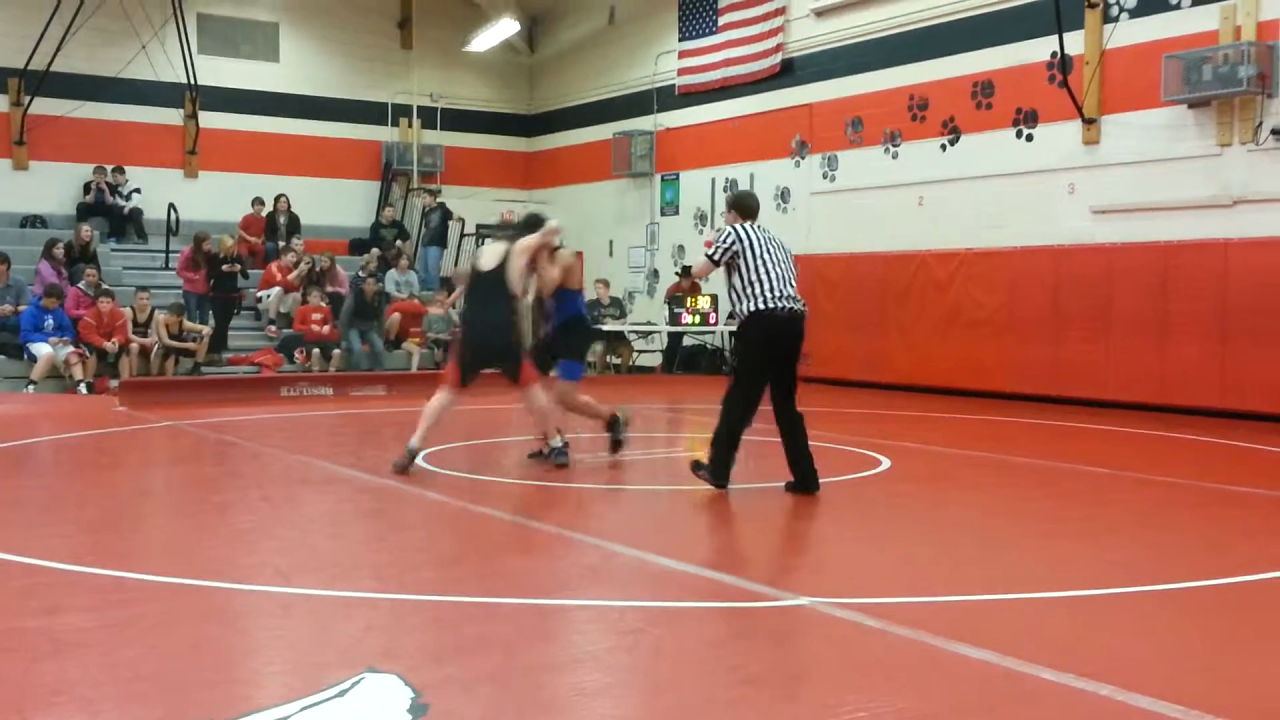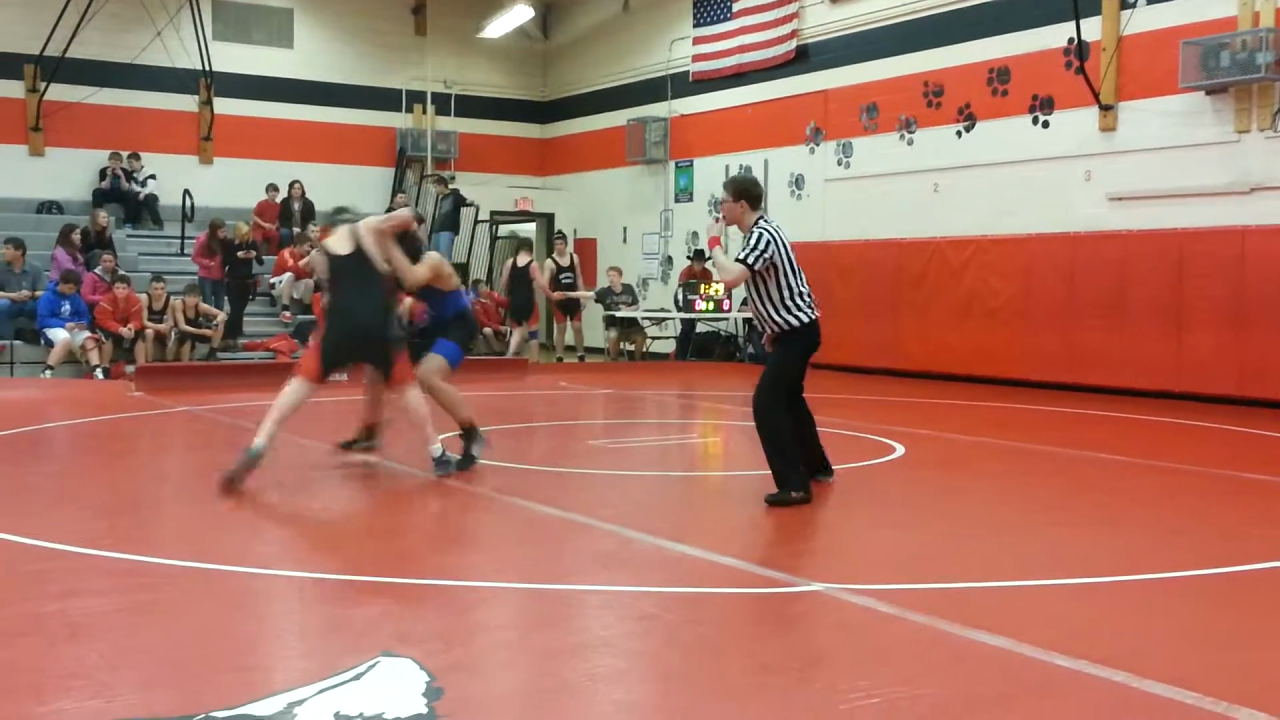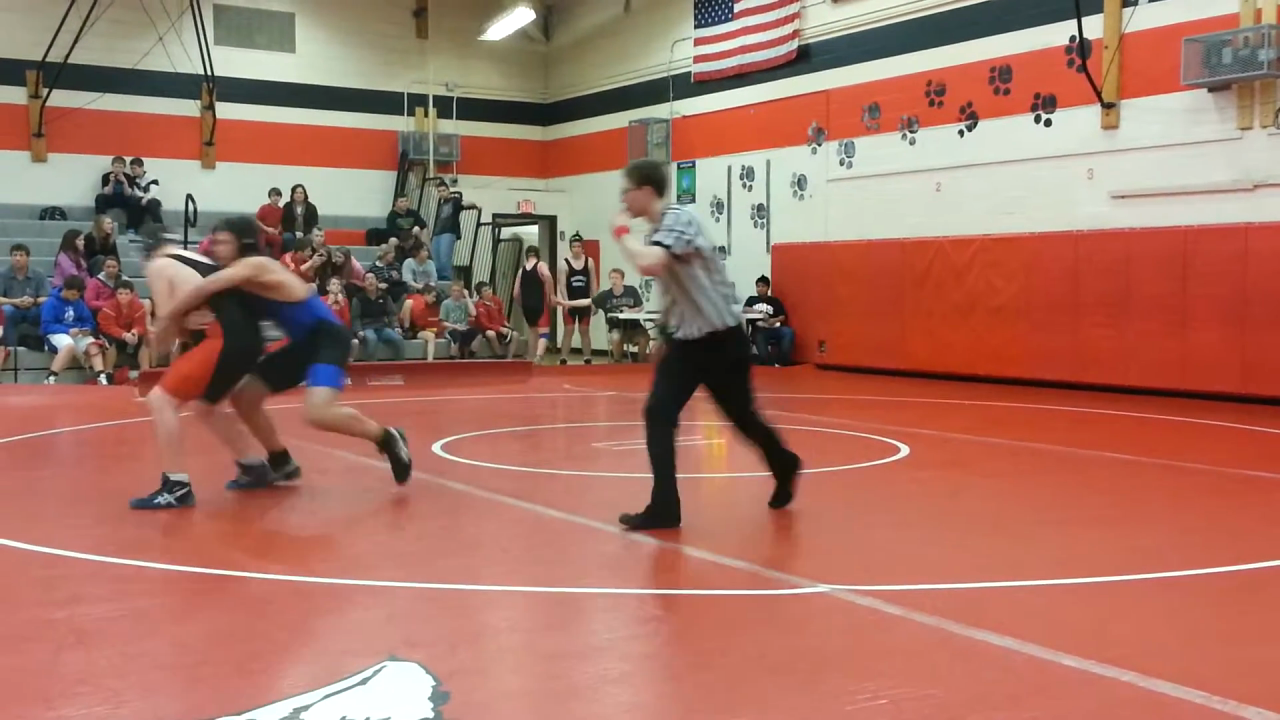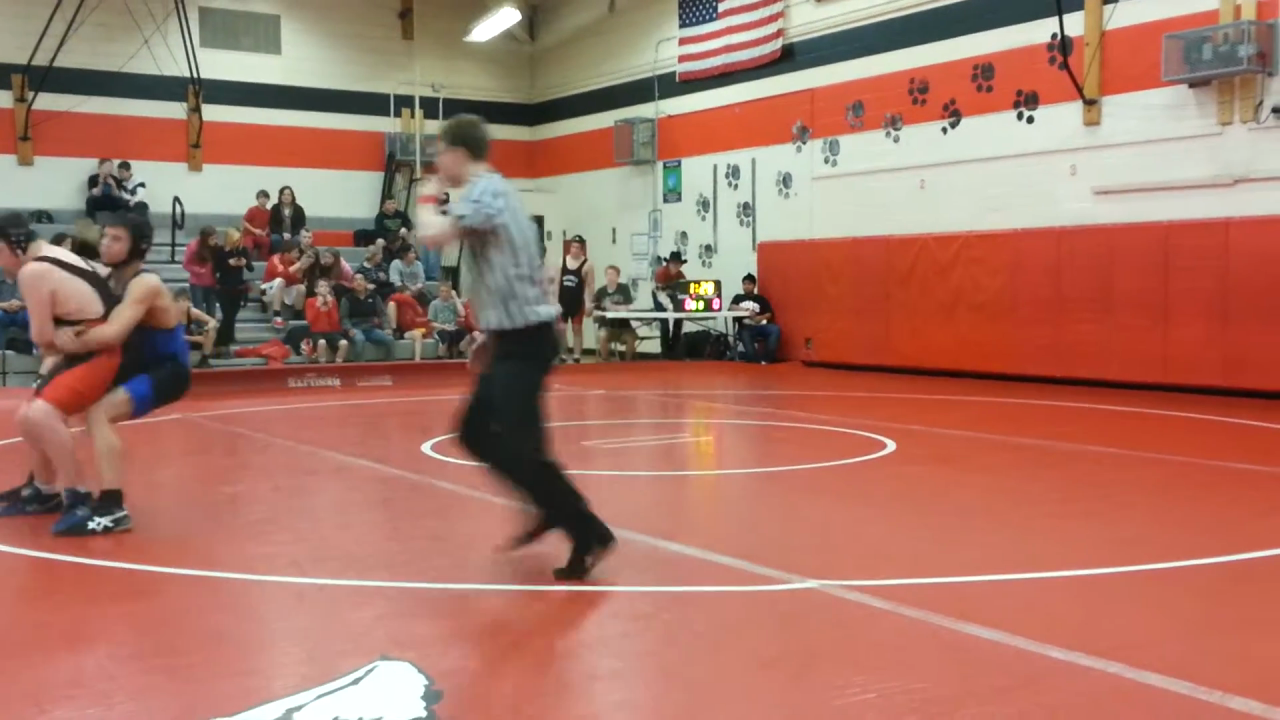
dt=0.5s
person 1, frame 1
left shoulder: (733, 233)
right shoulder: (775, 241)
left elbow: (698, 273)
left wrist: (711, 248)
left hip: (761, 321)
right hip: (792, 320)
left knee: (740, 399)
right knee: (785, 402)
left ankle: (717, 469)
right ankle: (805, 476)
person 1, frame 2
left shoulder: (763, 235)
right shoulder: (756, 233)
left elbow: (730, 278)
left wrist: (714, 242)
left hip: (795, 333)
right hip: (788, 330)
left knee: (766, 405)
right knee: (787, 399)
left ankle: (794, 485)
right ankle: (814, 464)
person 1, frame 3
left shoulder: (680, 220)
right shoulder: (659, 229)
left elbow: (647, 263)
left wrist: (622, 232)
right wrist: (660, 323)
left hip: (723, 337)
right hip: (686, 340)
left knee: (744, 420)
right knee: (658, 416)
left ankle: (786, 469)
right ankle: (663, 509)
person 1, frame 4
left shoulder: (482, 191)
right shoulder: (496, 192)
left elbow: (435, 235)
left wrist: (427, 202)
right wrist: (479, 331)
left hip: (523, 339)
right hip: (509, 337)
left knee: (520, 448)
right knee: (476, 432)
left ankle: (590, 537)
right ankle: (552, 508)
person 2, frame 1
left shoulder: (481, 253)
right shoulder: (521, 248)
right elbow: (552, 228)
left hip: (473, 335)
right hip: (504, 336)
left knee: (447, 392)
right knee: (532, 388)
left ankle: (412, 449)
right ankle: (556, 446)
person 2, frame 2
left shoulder: (320, 253)
right shoulder: (366, 228)
left elbow: (334, 288)
right elbow: (407, 216)
left hip: (339, 322)
right hip: (378, 323)
left knee: (299, 385)
right knee: (406, 387)
left ankle: (256, 449)
right ankle: (437, 455)
person 2, frame 3
left shoulder: (157, 265)
right shoulder: (203, 260)
left wrist: (182, 322)
left hip: (224, 339)
right hip: (245, 338)
left knee: (160, 400)
right knee: (204, 407)
left ankle: (177, 486)
right ankle: (256, 467)
person 2, frame 4
left shoulder: (32, 272)
right shoulder: (58, 255)
left elbow: (42, 338)
left hip: (104, 355)
right hip: (89, 352)
left knee: (40, 415)
right knee: (32, 417)
left ankle: (78, 498)
right ankle: (43, 490)
person 3, frame 1
left shoulder: (564, 257)
right shoulder: (544, 259)
left elbow: (547, 288)
left wrist: (542, 254)
left hip: (576, 331)
right hip: (558, 330)
left knee: (566, 397)
left ankle: (613, 421)
right ankle: (554, 443)
person 3, frame 2
left shoulder: (432, 261)
right shoulder: (401, 264)
left elbow: (411, 280)
left wrist: (389, 245)
left hip: (458, 326)
right hip: (432, 325)
left knee: (428, 377)
left ankle: (471, 436)
person 3, frame 3
left shoulder: (254, 267)
right shoulder: (242, 275)
left elbow: (205, 287)
left wrist: (167, 317)
left hip: (328, 339)
right hip: (305, 343)
left knee: (317, 413)
right knee: (243, 397)
left ankle: (387, 440)
person 3, frame 4
left shoulder: (146, 285)
right shoulder: (112, 279)
left elbow: (112, 334)
left wrist: (70, 345)
right wrist: (72, 335)
left hip: (168, 371)
right hip: (138, 364)
left knee: (98, 413)
left ankle: (112, 508)
